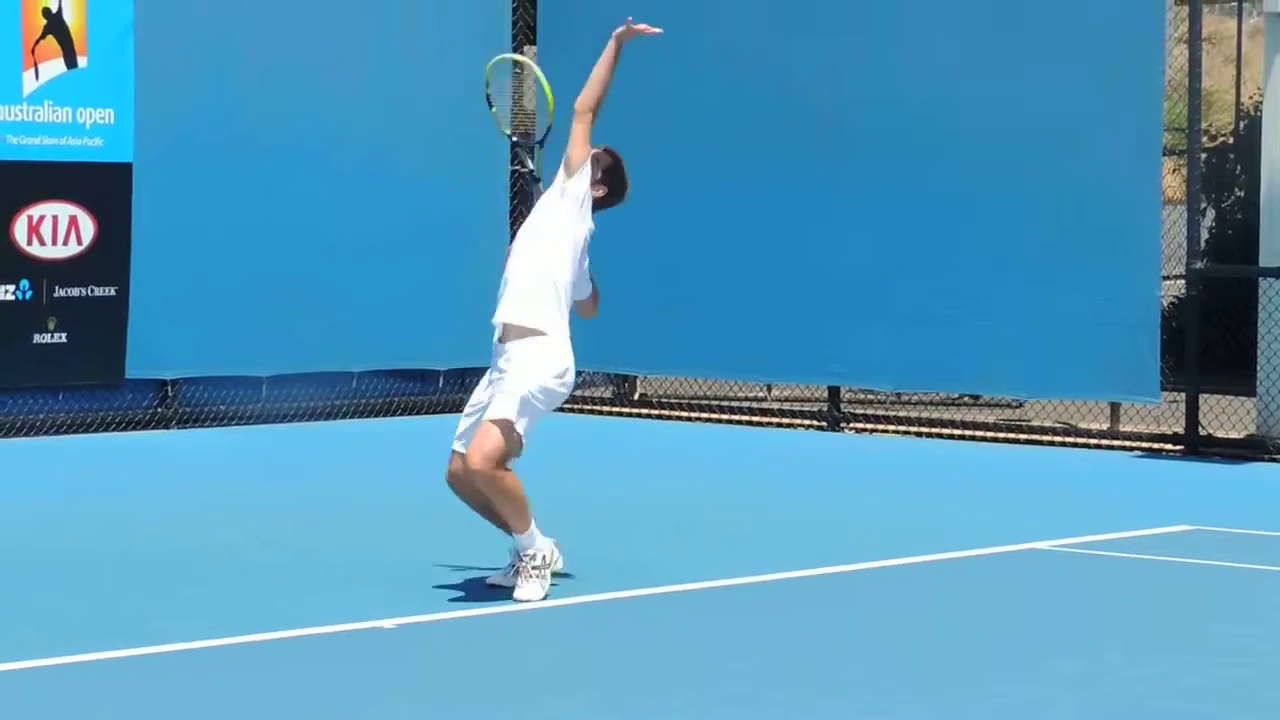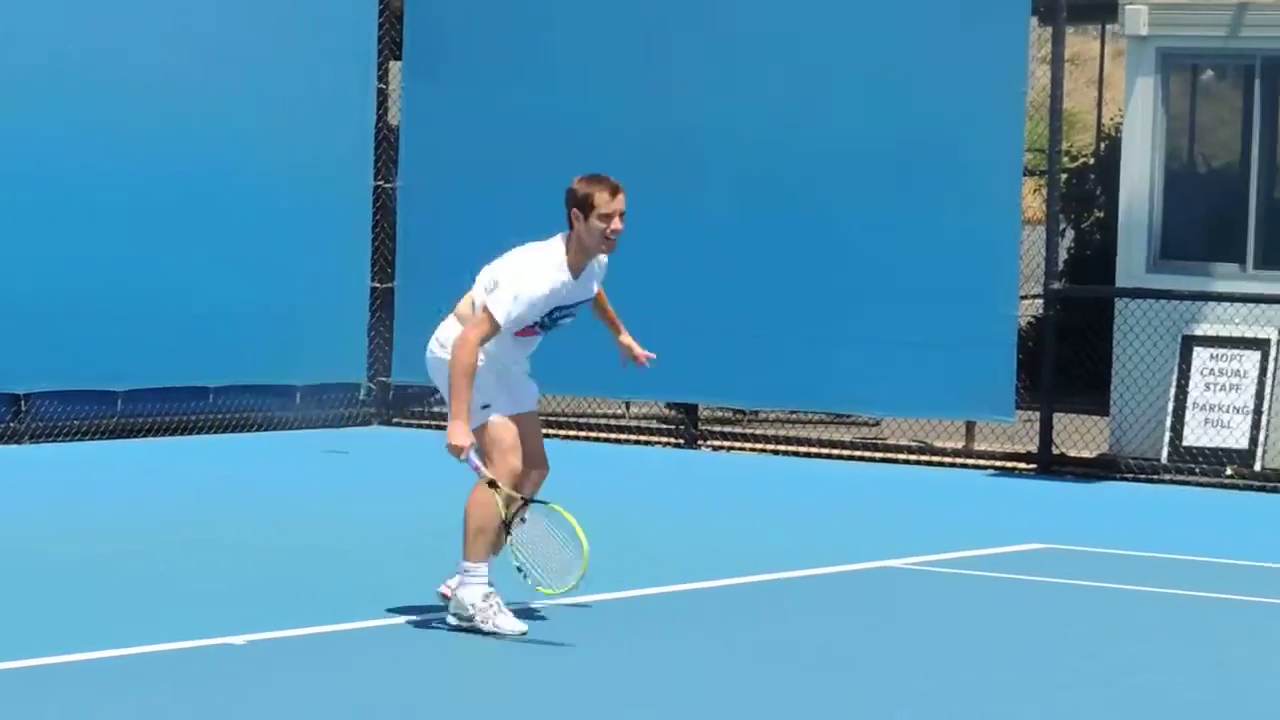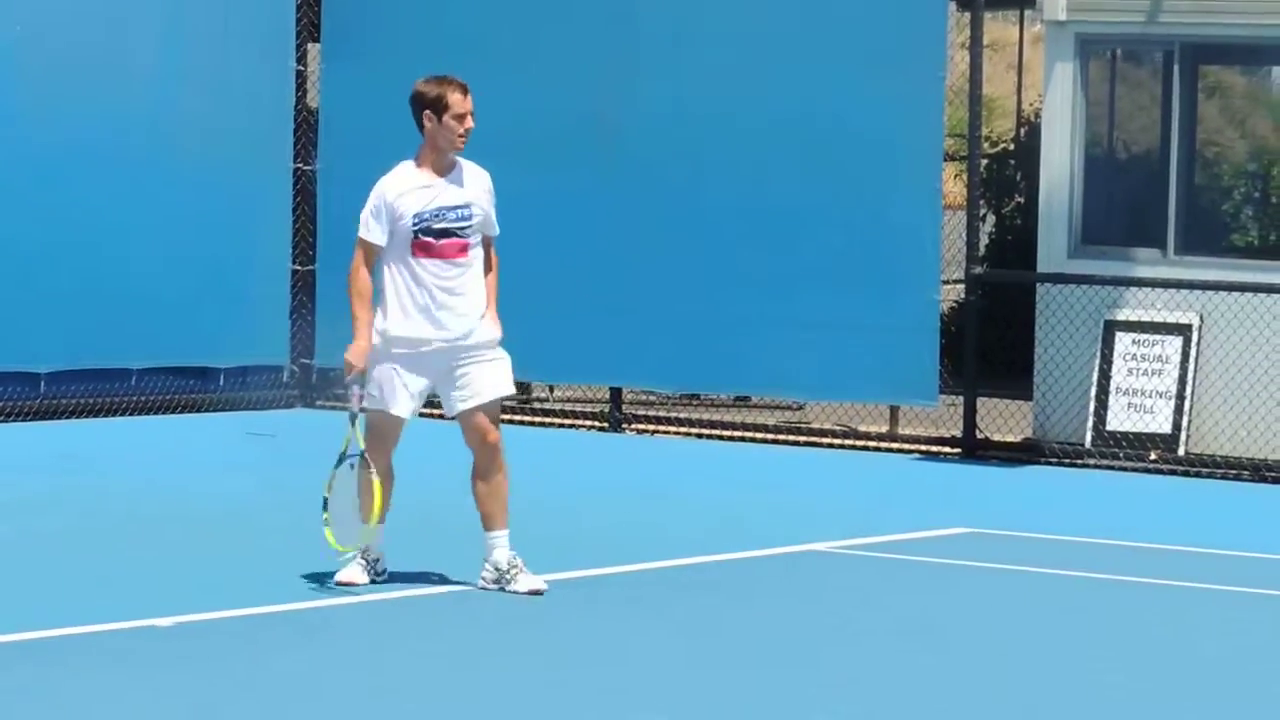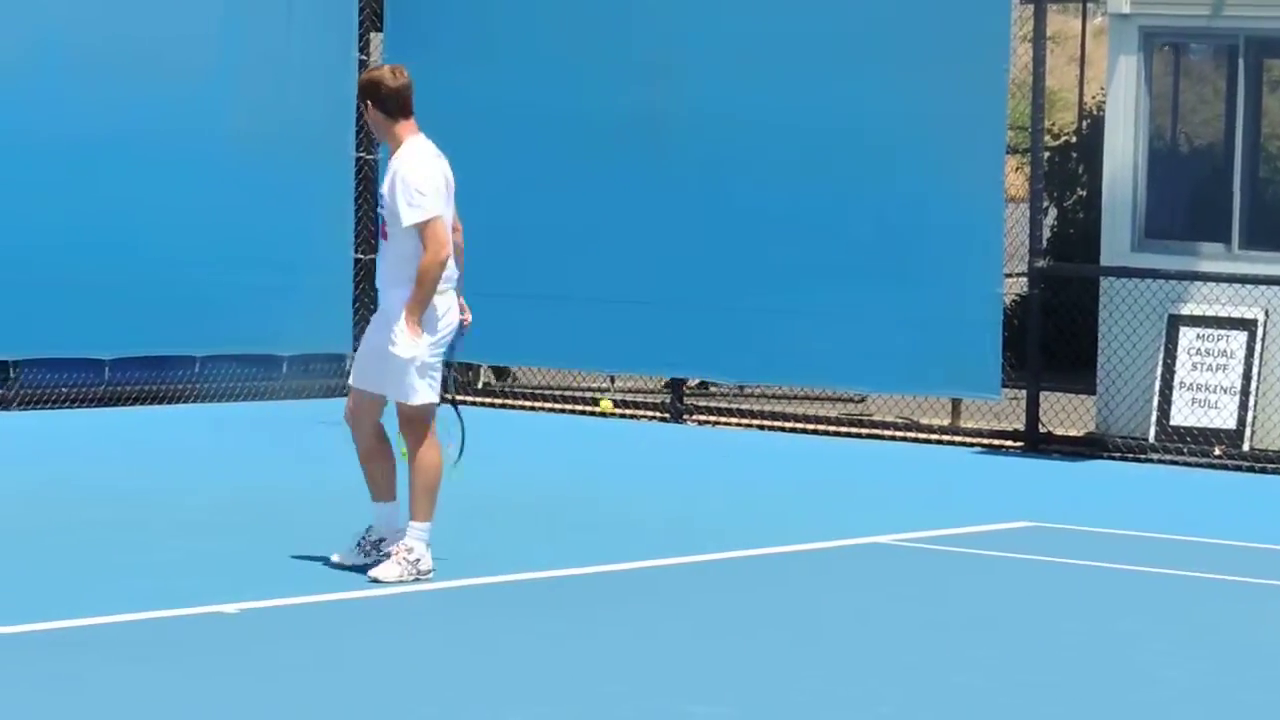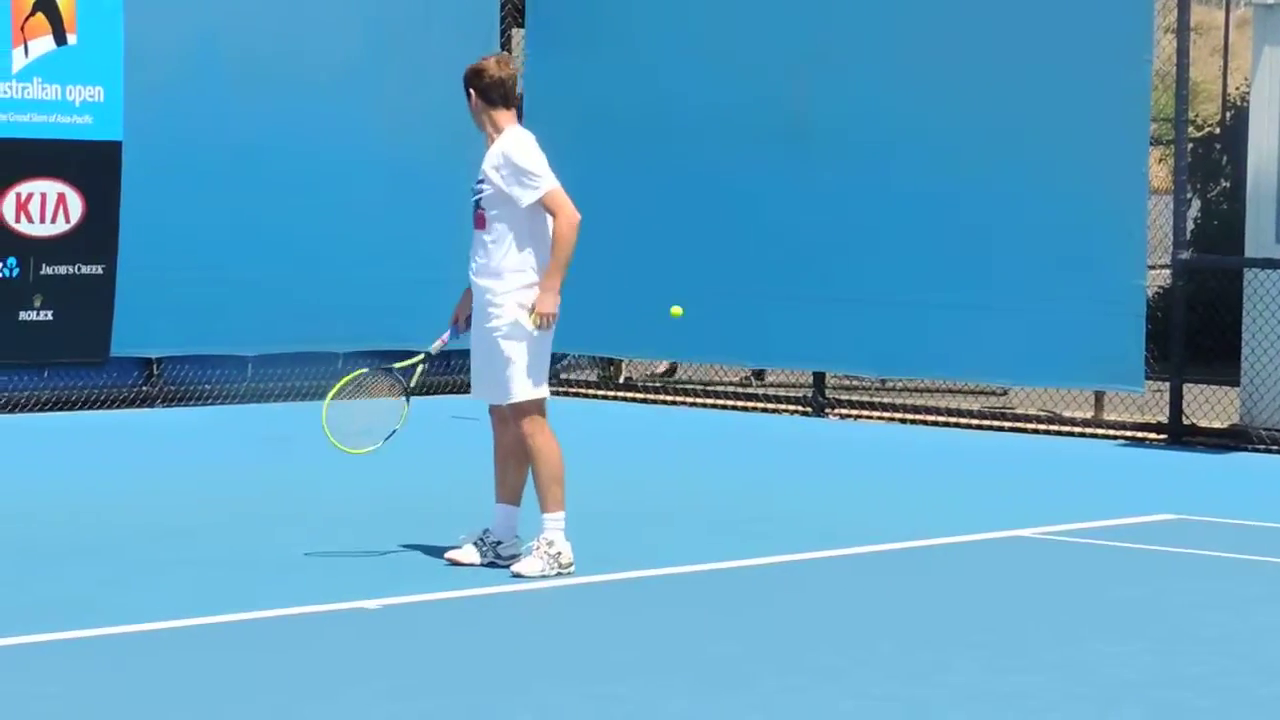
dt=1s
person 1, frame 1
left shoulder: (569, 202)
right shoulder: (561, 225)
left elbow: (584, 111)
right elbow: (587, 305)
left wrist: (615, 43)
left hip: (537, 361)
right hip: (508, 364)
left knee: (481, 462)
right knee: (459, 474)
left ankle: (534, 553)
right ankle: (531, 549)
person 1, frame 2
left shoulder: (590, 263)
right shoulder: (535, 274)
right elbow: (469, 340)
left wrist: (621, 335)
right wrist: (457, 420)
left hip: (508, 354)
right hip: (461, 354)
left knee: (535, 469)
right knee: (506, 461)
left ankle: (466, 581)
right ankle: (471, 592)
person 1, frame 3
left shoulder: (478, 181)
right shoulder: (393, 188)
right elbow: (362, 265)
left wrist: (490, 311)
right wrist: (361, 336)
left hip: (470, 340)
right hip: (404, 341)
left knee: (488, 443)
right knee: (377, 445)
left ankle: (499, 561)
right ankle: (371, 552)
person 1, frame 4
left shoulder: (412, 167)
right shoulder: (415, 158)
left elbow: (438, 250)
right elbow: (457, 235)
left wrist: (416, 314)
right wrist: (456, 298)
left hip: (416, 318)
right hip: (390, 314)
left knee: (416, 426)
right knee: (360, 415)
left ankle: (416, 548)
right ankle: (384, 530)
person 1, frame 5
left shoulder: (514, 150)
right shoulder: (498, 152)
left elbow: (568, 217)
left wrist: (550, 290)
right wrist: (471, 294)
left hip: (518, 308)
right hip: (493, 307)
left knee: (528, 419)
right knee: (503, 420)
left ankle: (554, 541)
right ankle: (502, 536)
